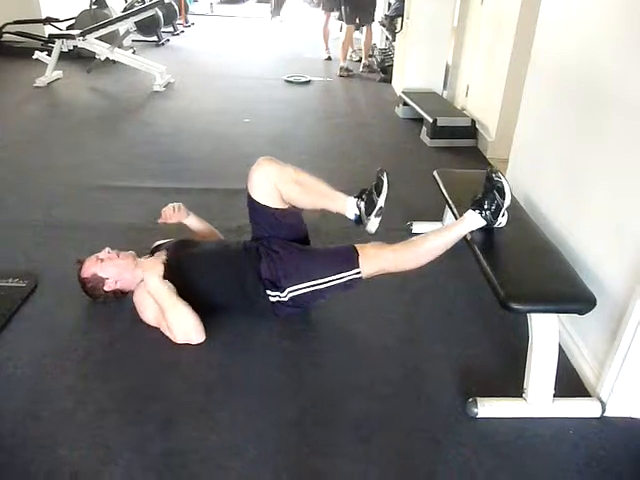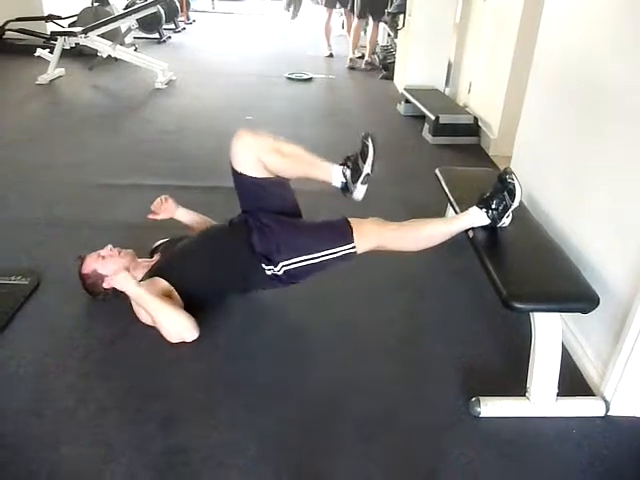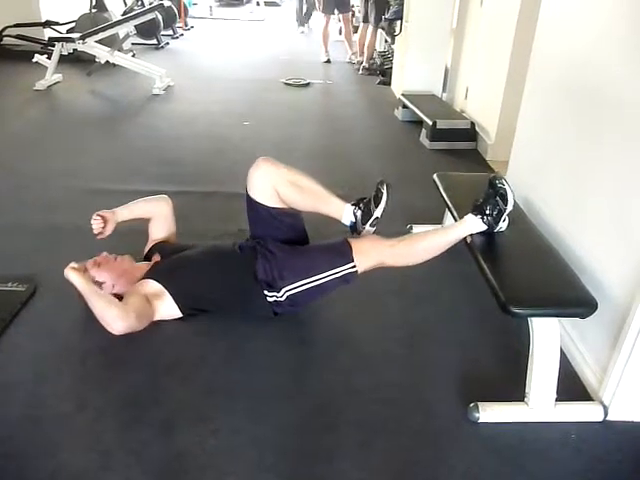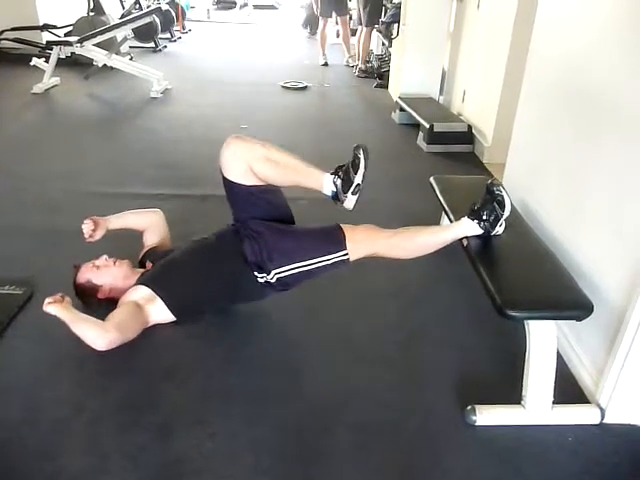
dt=0.7s
person 1, frame 1
left shoulder: (159, 250)
right shoulder: (147, 298)
right elbow: (193, 335)
left wrist: (187, 217)
right wrist: (155, 283)
left hip: (266, 250)
right hip: (276, 283)
left knee: (265, 171)
right knee: (381, 257)
left ankle: (356, 208)
right ankle: (475, 219)
person 1, frame 2
left shoulder: (162, 250)
right shoulder: (148, 295)
right elbow: (186, 331)
left wrist: (176, 211)
right wrist: (134, 289)
left hip: (258, 228)
right hip: (270, 255)
left knee: (247, 142)
right knee: (375, 232)
left ankle: (343, 176)
right ankle: (479, 215)
person 1, frame 3
left shoulder: (156, 254)
right shoulder: (145, 296)
left elbow: (162, 203)
right elbow: (120, 322)
left wrist: (114, 215)
right wrist: (81, 282)
left hip: (264, 250)
right hip: (274, 283)
left knee: (264, 172)
right knee: (378, 250)
left ankle: (352, 215)
right ankle: (475, 222)
person 1, frame 4
left shoulder: (151, 258)
right shoulder: (138, 303)
left elbow: (155, 216)
right elbow: (104, 338)
left wrist: (105, 223)
right wrist: (63, 311)
left hip: (253, 236)
right hip: (264, 262)
left knee: (236, 150)
right knee: (370, 238)
left ankle: (334, 185)
right ankle: (472, 226)
